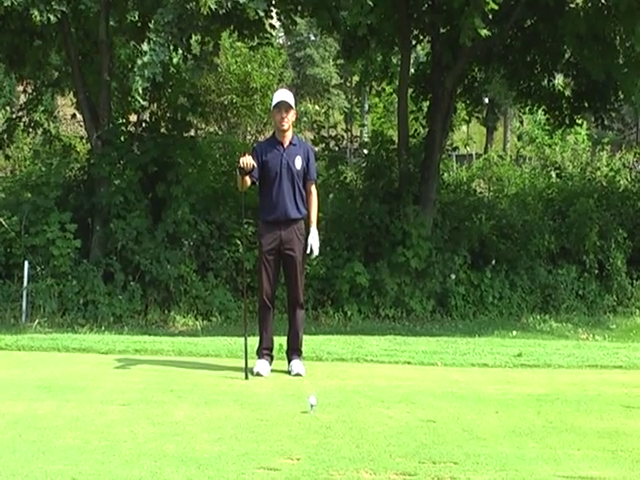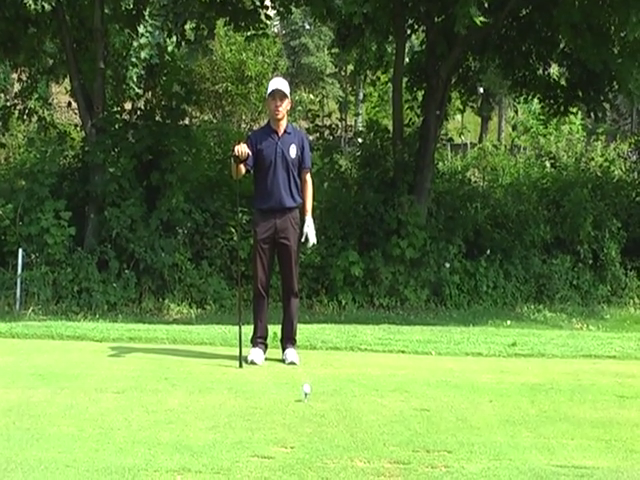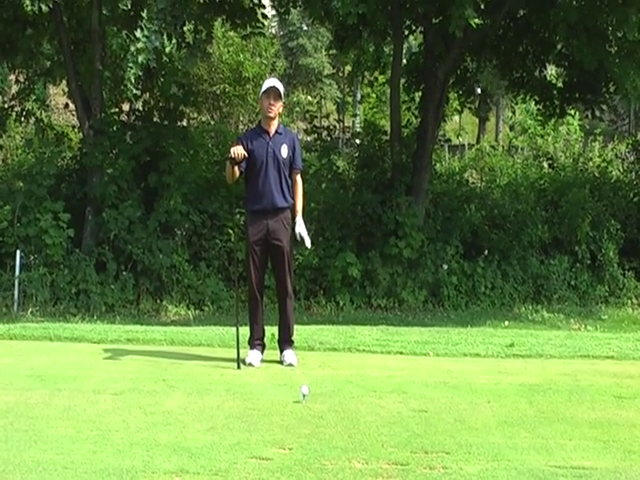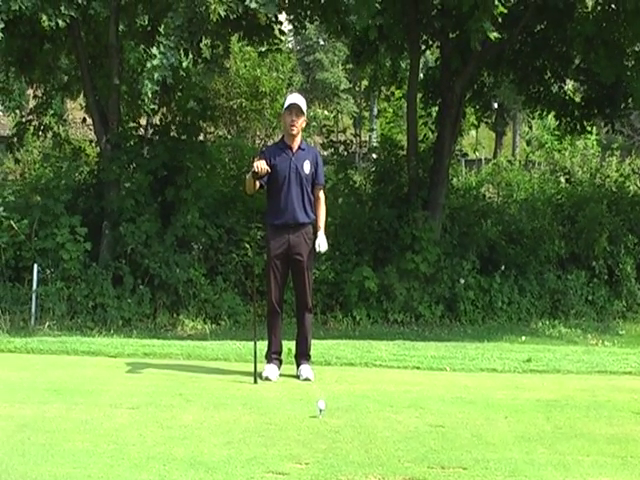
dt=1s
person 1, frame 1
left shoulder: (305, 150)
right shoulder: (261, 149)
left elbow: (311, 190)
right elbow: (244, 186)
left wrist: (314, 228)
right wrist: (242, 171)
left hip: (295, 228)
right hip: (268, 229)
left knee: (296, 295)
right knee: (266, 295)
left ankle: (295, 355)
right ankle: (264, 355)
person 1, frame 2
left shoulder: (299, 138)
right shoulder: (256, 138)
left elbow: (306, 179)
right elbow: (238, 175)
left wrist: (308, 217)
right wrist: (237, 159)
left hip: (289, 217)
right hip: (262, 217)
left knee: (290, 284)
right knee: (260, 283)
left ankle: (289, 344)
right ankle: (259, 343)
person 1, frame 3
left shoulder: (290, 139)
right shoulder: (247, 138)
left elbow: (296, 179)
right elbow: (231, 178)
left wrist: (299, 217)
right wrist: (233, 160)
left hip: (282, 218)
right hip: (255, 219)
left knee: (285, 285)
right knee: (255, 285)
left ankle: (286, 345)
right ankle: (256, 345)
person 1, frame 4
left shoulder: (313, 155)
right shoulder: (269, 153)
left elbow: (319, 195)
right elbow: (250, 190)
left wrist: (321, 231)
right wrist: (254, 173)
left hip: (303, 233)
right hip: (276, 233)
left knee: (305, 300)
right knee: (274, 299)
left ankle: (303, 360)
right ankle: (273, 359)
